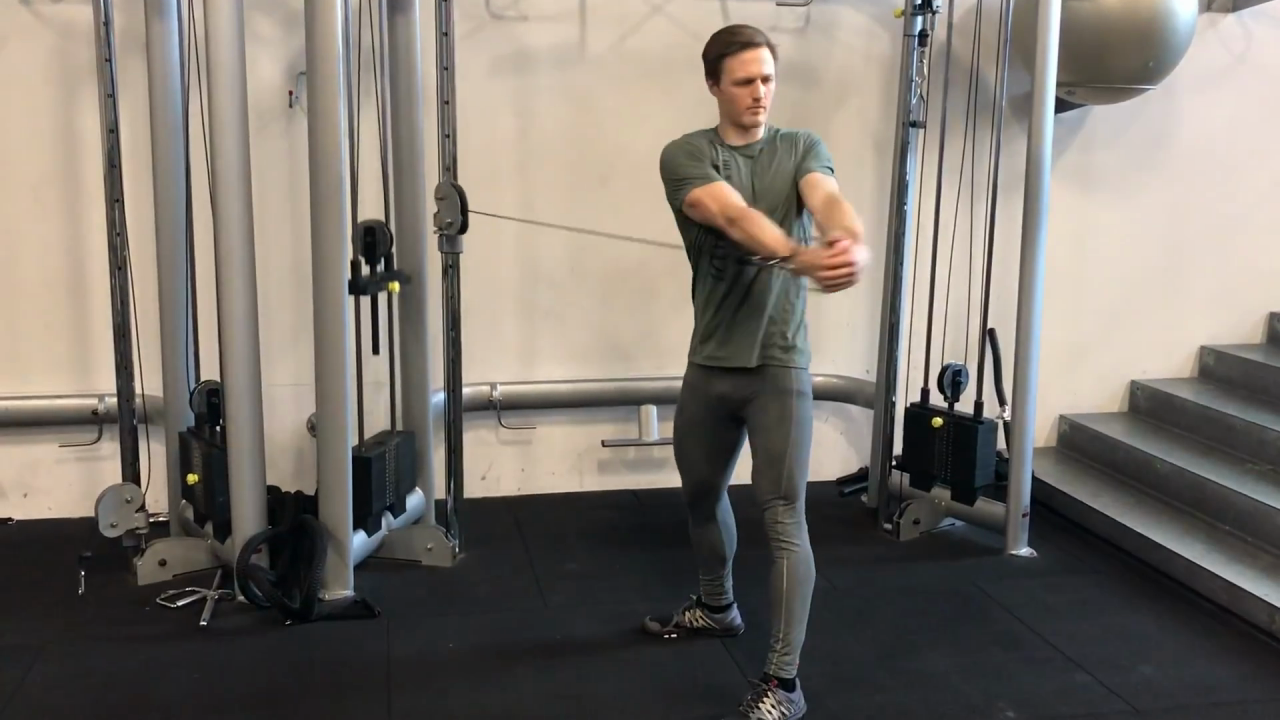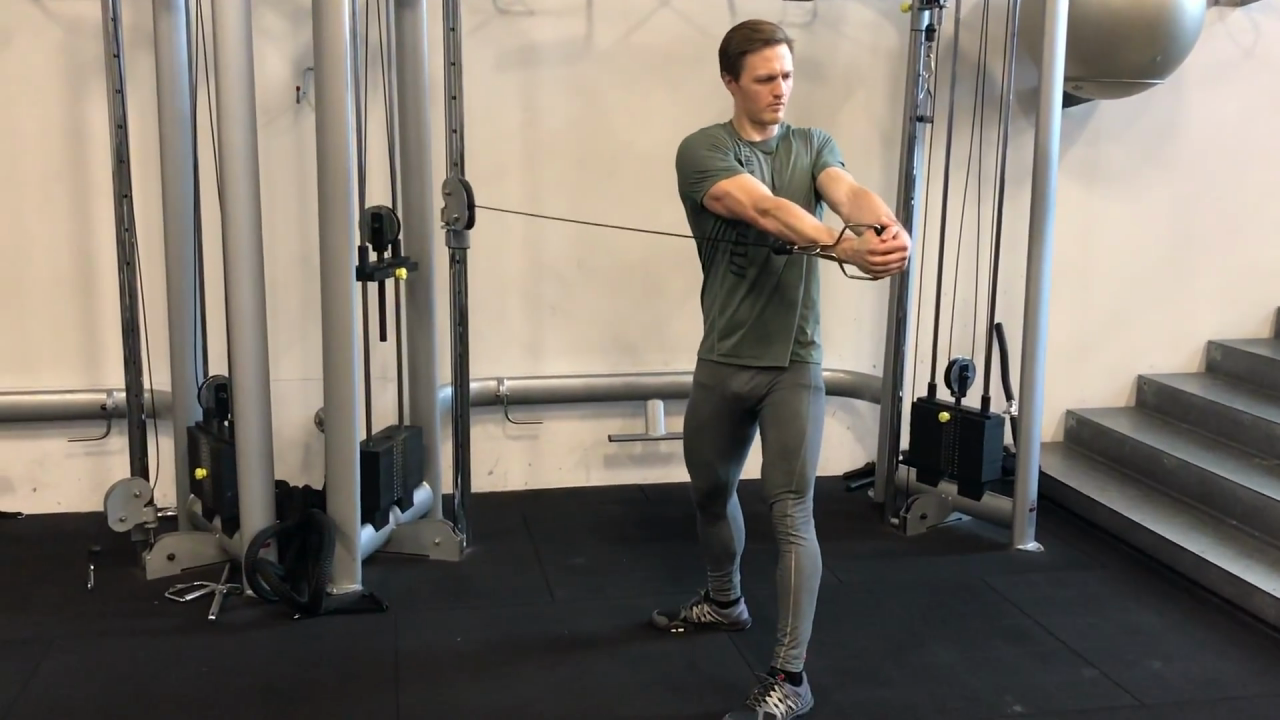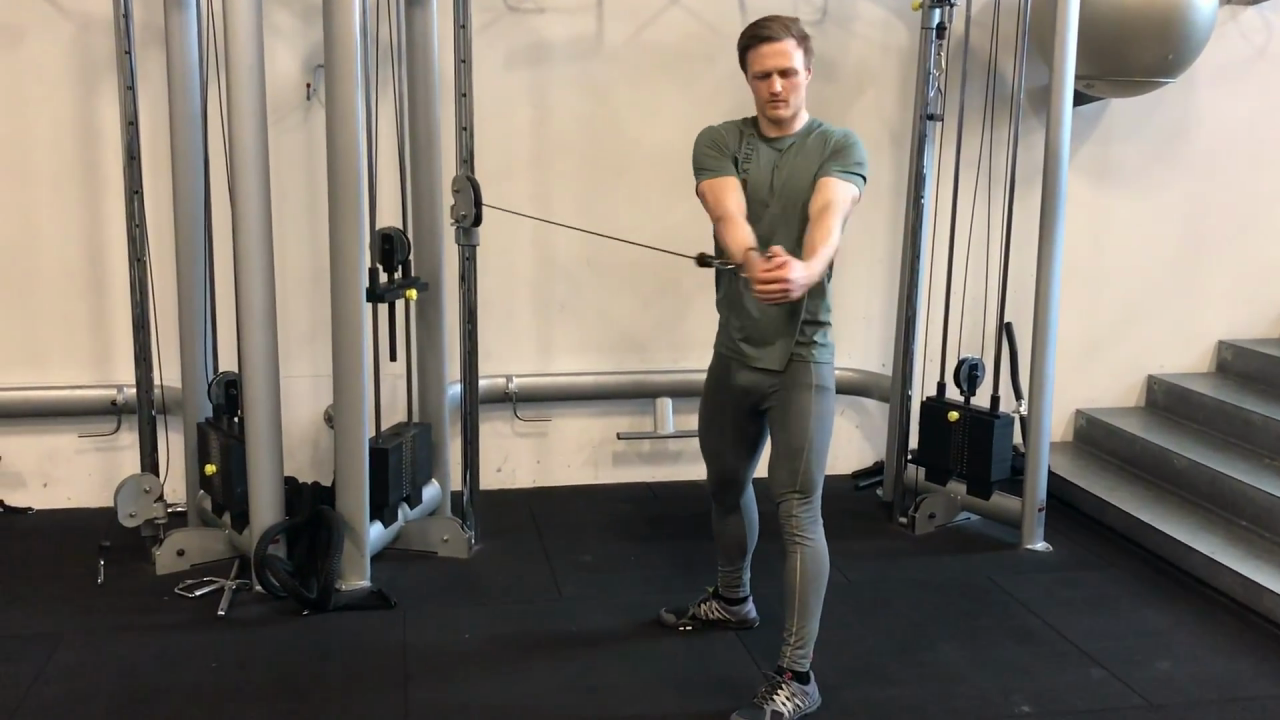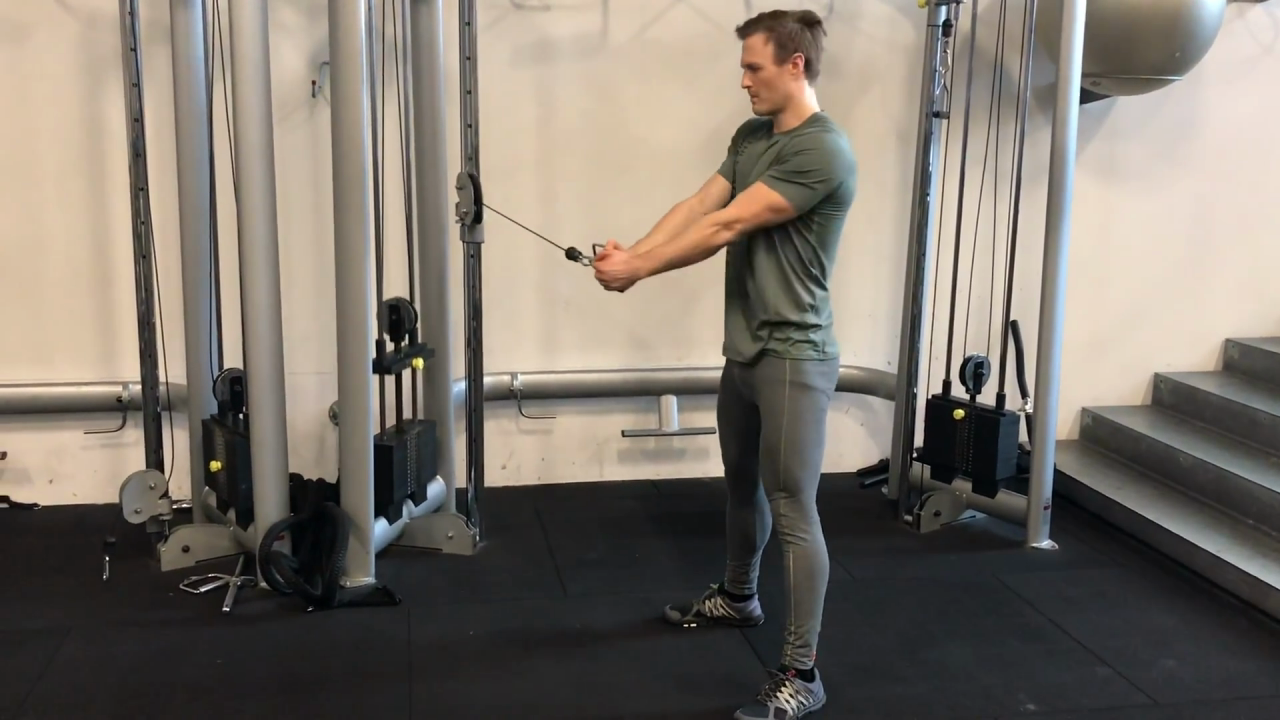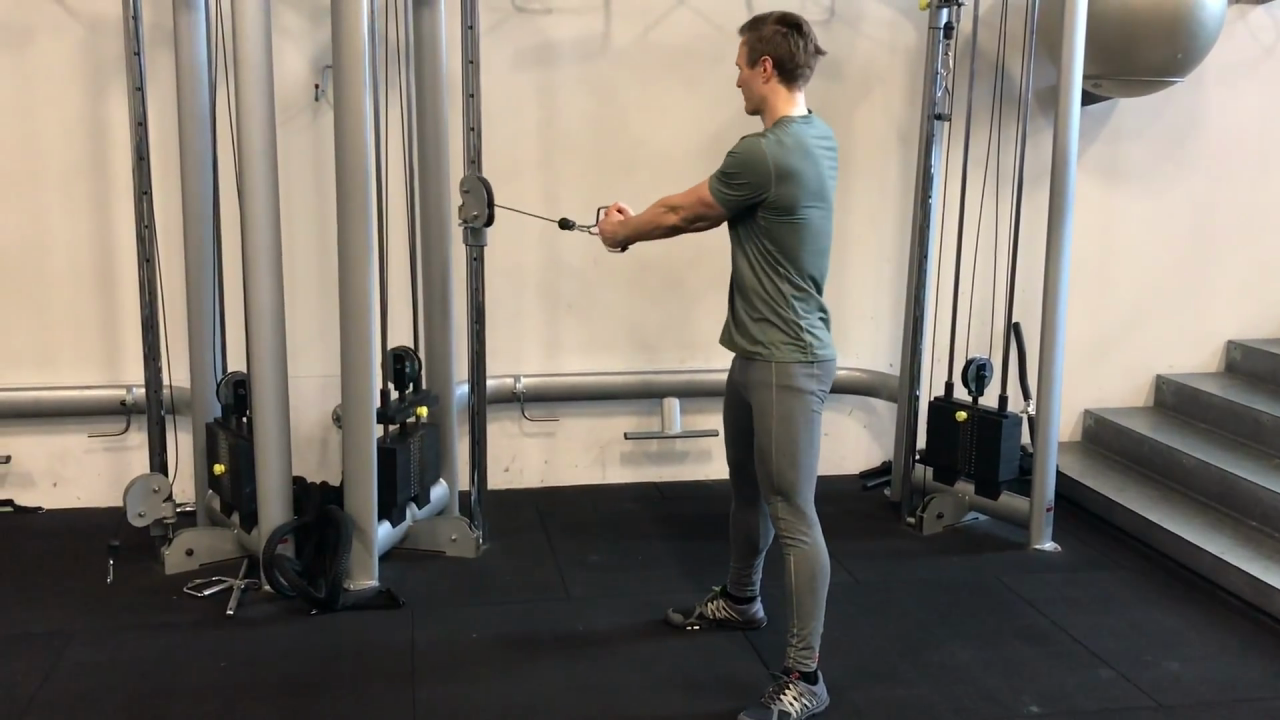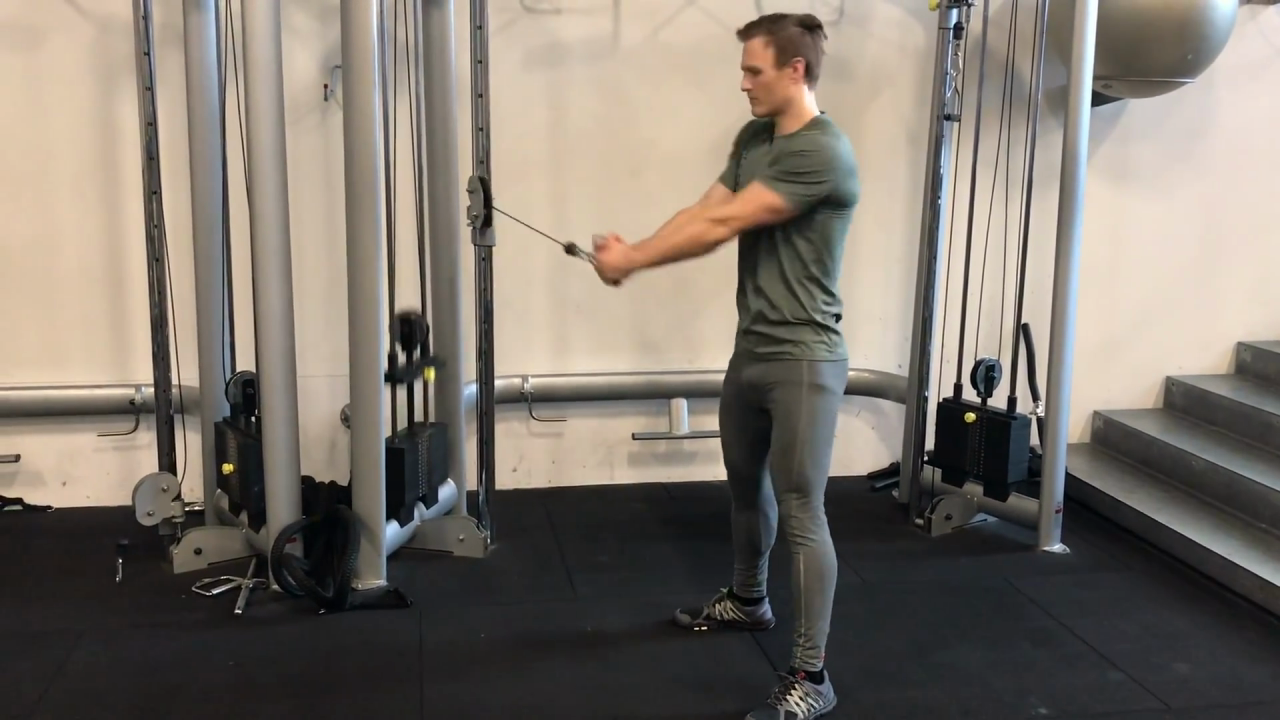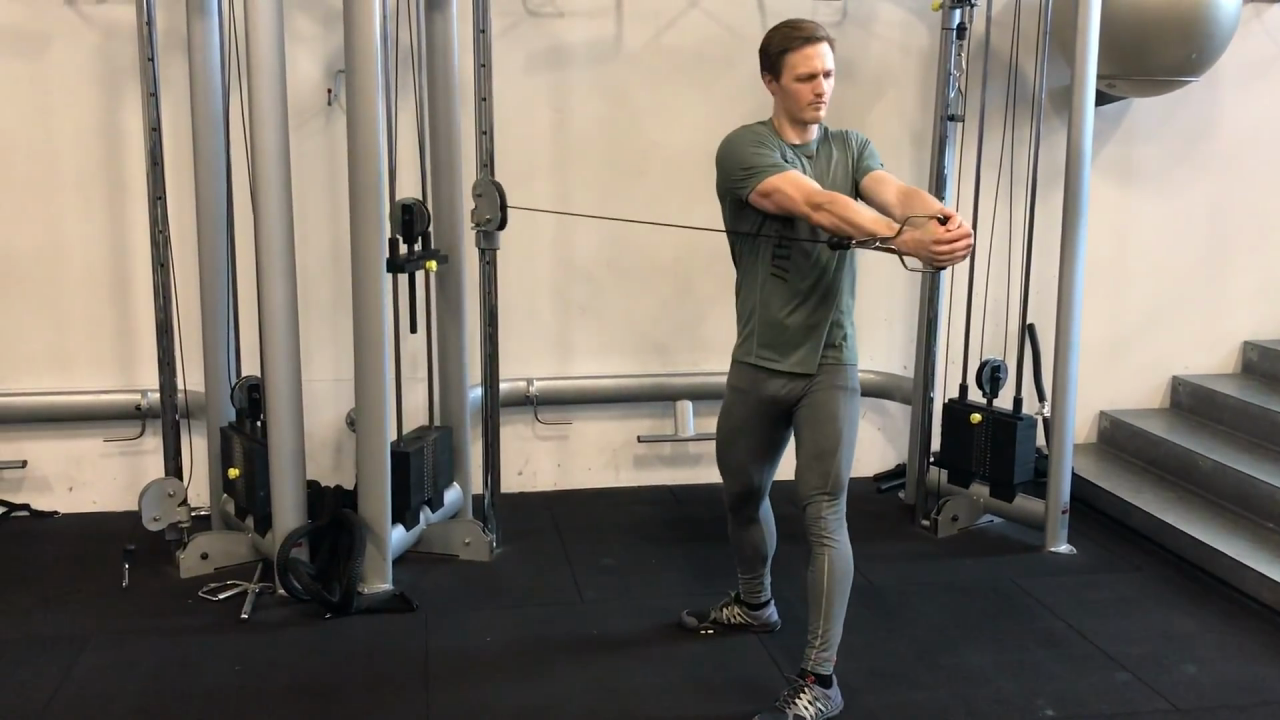
dt=0.7s
person 1, frame 1
left shoulder: (803, 149)
right shoulder: (686, 156)
left elbow: (827, 203)
right elbow: (735, 218)
left wrist: (850, 243)
right wrist: (801, 260)
left hip: (778, 364)
right hip: (711, 362)
left knee: (783, 518)
right knee: (701, 496)
right ankle: (715, 606)
person 1, frame 2
left shoulder: (813, 146)
right shoulder: (702, 151)
left elbow: (850, 193)
right elbow: (767, 212)
left wrist: (889, 228)
right wrist: (847, 246)
left hip: (794, 361)
right hip: (724, 360)
left knee: (790, 513)
right knee: (711, 491)
right ankle: (723, 601)
person 1, frame 3
left shoulder: (840, 148)
right shoulder: (718, 142)
left elbow: (827, 216)
right elbow: (730, 216)
left wrist: (805, 270)
right wrist: (754, 262)
left hip: (801, 358)
right hip: (733, 353)
left knee: (797, 513)
right knee: (726, 486)
right ankle: (732, 599)
person 1, frame 4
left shoulder: (822, 150)
right shoulder: (752, 137)
left elbow: (725, 228)
right elbow: (698, 205)
left wrist: (638, 270)
right wrist: (631, 252)
left hip: (794, 359)
right hip: (746, 350)
left knee: (793, 511)
right knee: (743, 486)
right ankle: (737, 596)
person 1, frame 5
left shoulder: (765, 152)
right shoulder: (810, 136)
left elbow: (686, 211)
right elbow: (709, 211)
left wrist: (623, 232)
right wrist: (636, 222)
left hip: (787, 363)
right hip: (758, 353)
left knee: (793, 515)
right knee: (747, 489)
right ankle: (740, 599)
person 1, frame 6
left shoulder: (825, 155)
right shoulder: (753, 139)
left elbow: (725, 223)
right elbow: (704, 211)
left wrist: (633, 259)
right wrist: (633, 248)
left hip: (805, 357)
right hip: (752, 351)
left knee: (801, 511)
right knee: (747, 486)
right ankle: (747, 599)
person 1, frame 7
left shoulder: (853, 148)
right shoulder: (744, 149)
left elbow: (895, 192)
right elbow: (817, 205)
left wrist: (943, 217)
right wrist: (904, 238)
left hip: (829, 365)
right hip: (759, 366)
left knee: (824, 517)
right knee: (743, 494)
right ankle: (753, 602)
